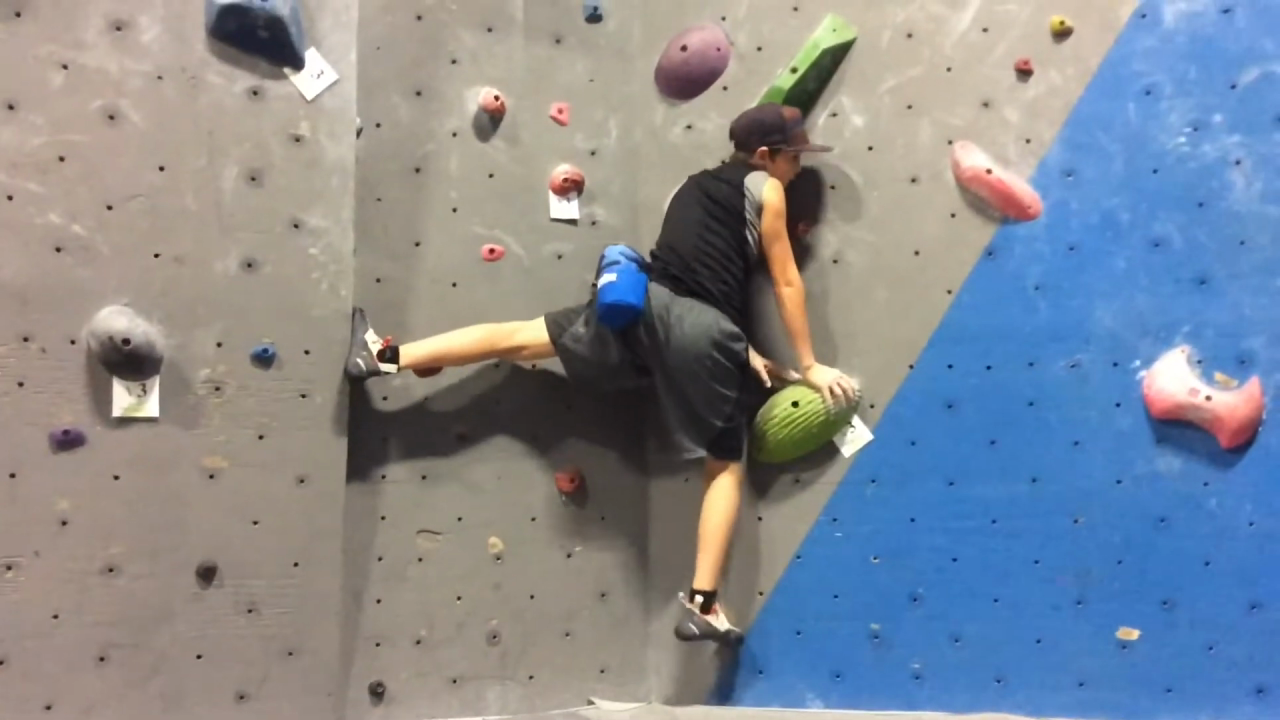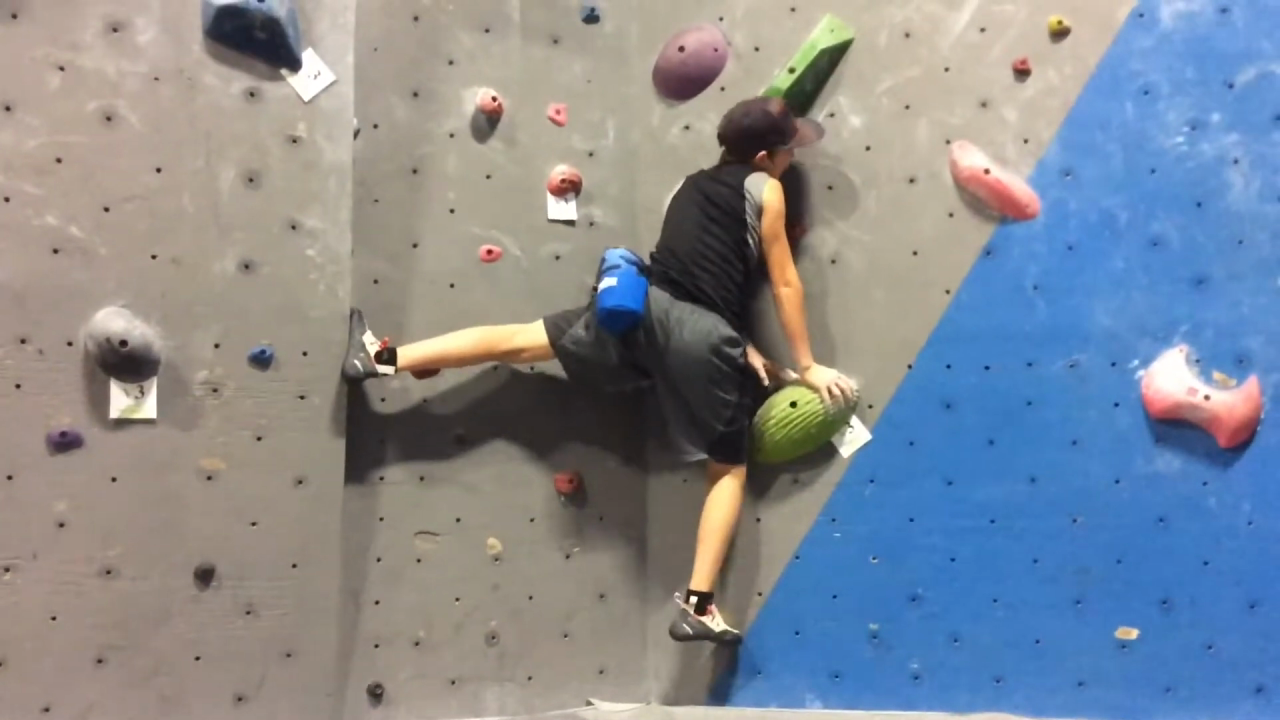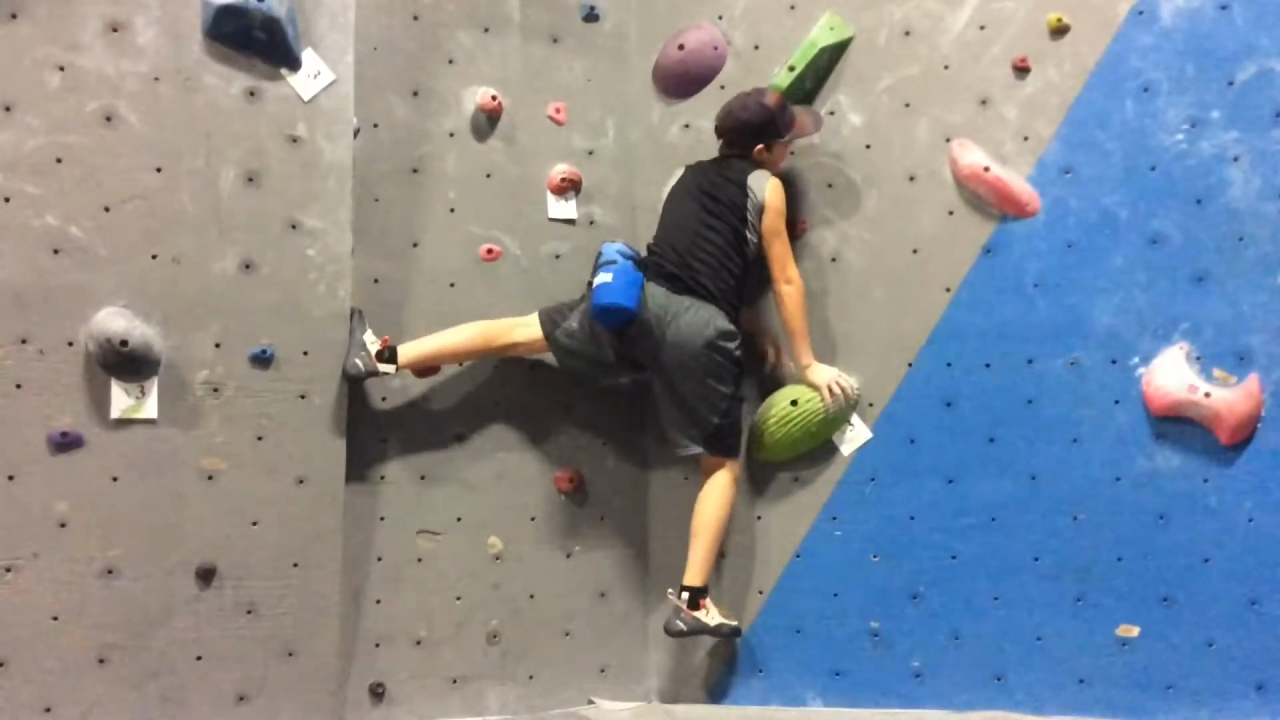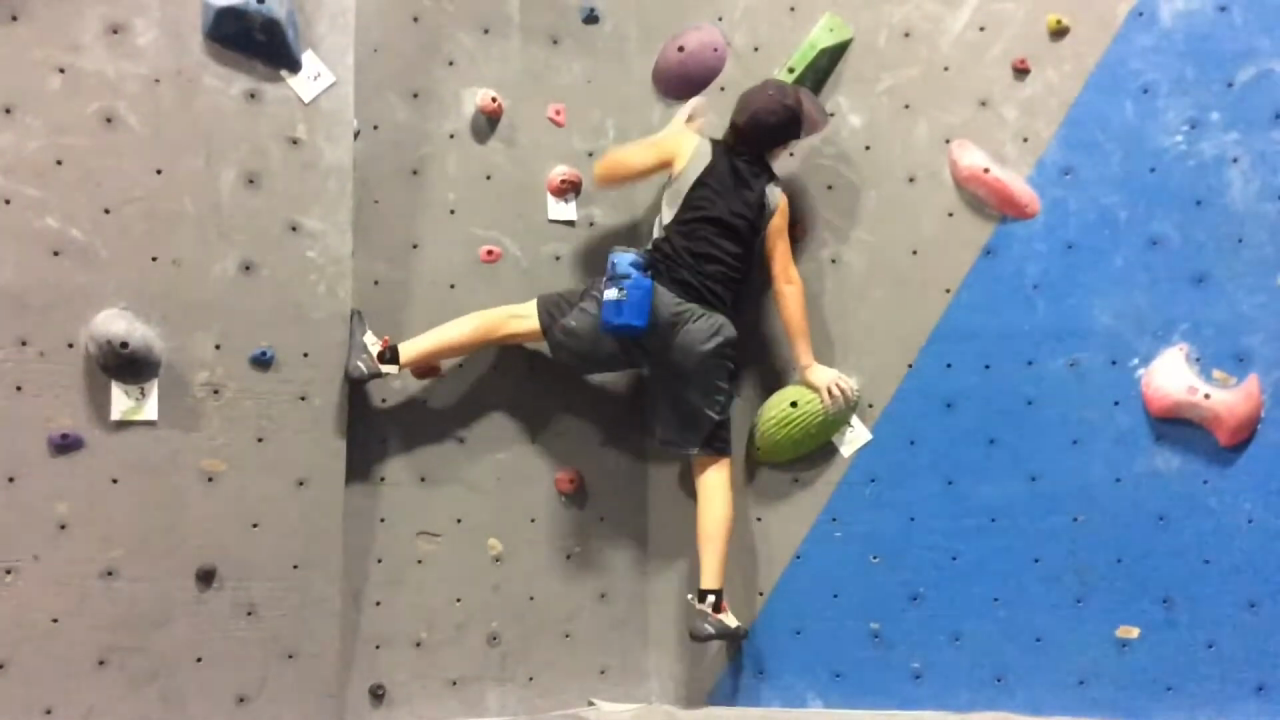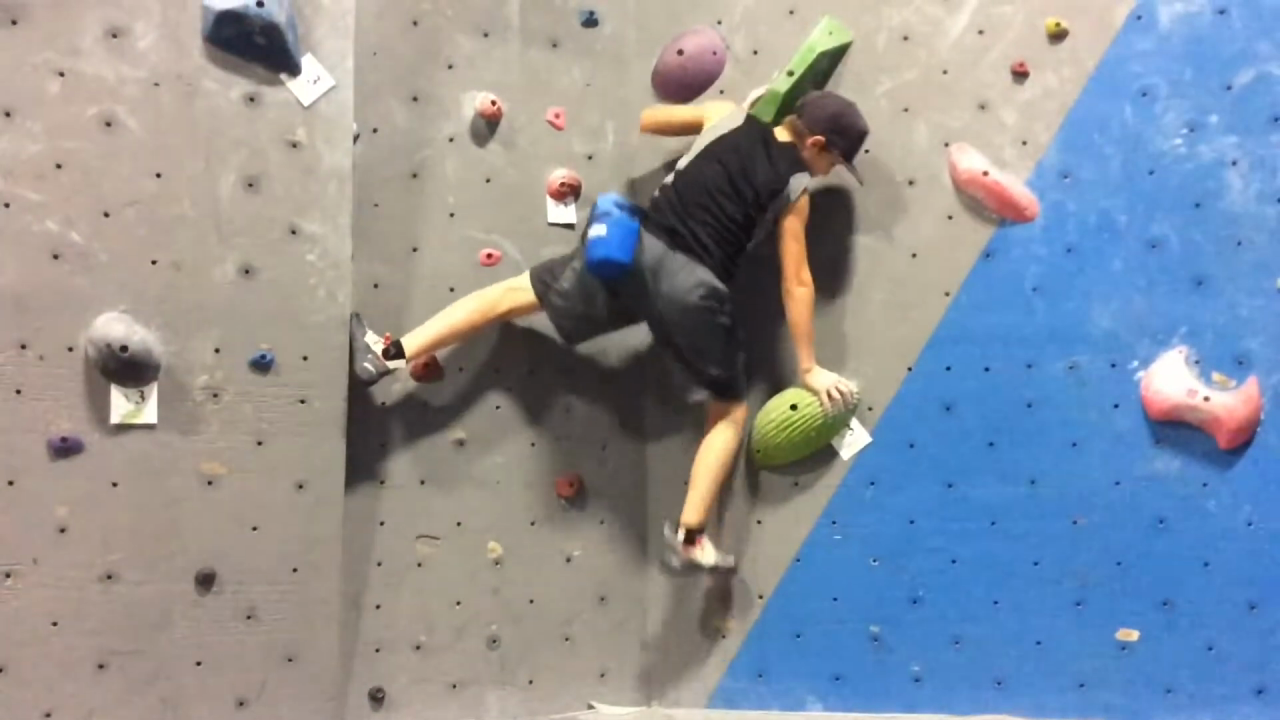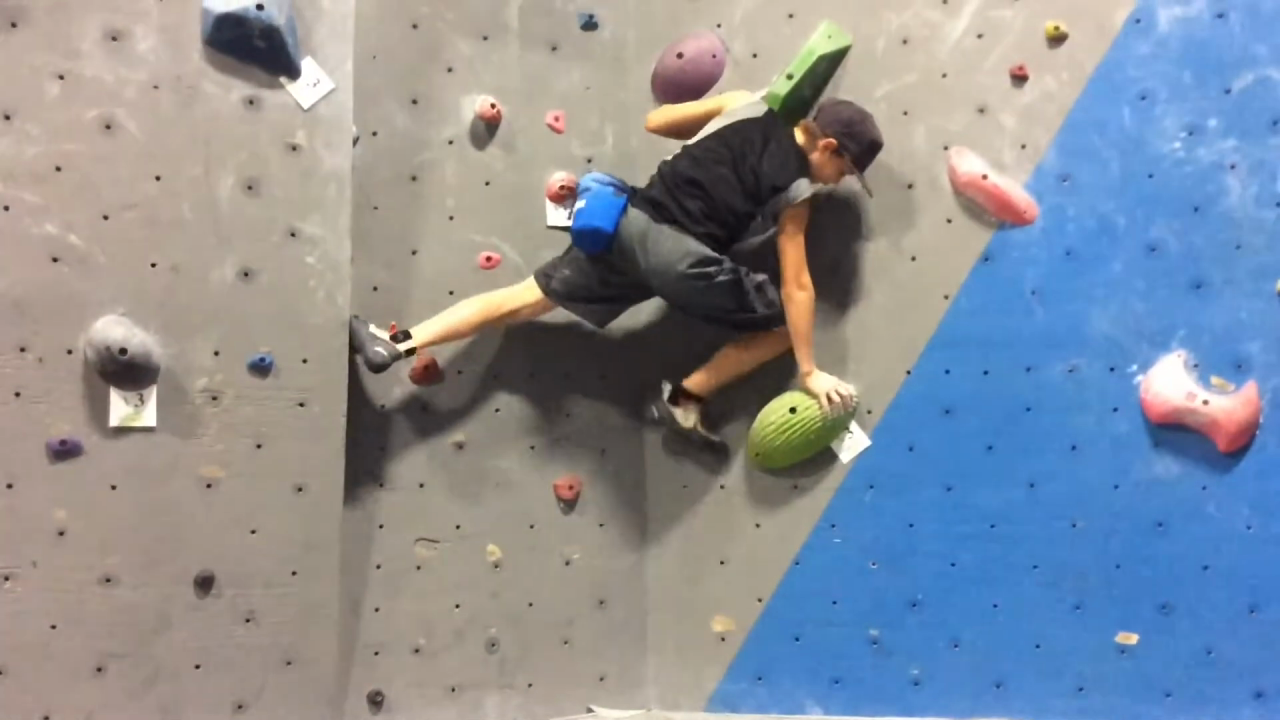
dt=0.4s
person 1, frame 1
left shoulder: (696, 185)
right shoulder: (765, 188)
right elbow: (786, 282)
left wrist: (741, 351)
right wrist: (808, 365)
left hip: (645, 300)
right hip: (702, 331)
left knee: (519, 339)
right knee: (725, 469)
left ankle: (384, 354)
right ankle: (702, 605)
person 1, frame 2
left shoulder: (693, 184)
right shoulder: (766, 189)
right elbow: (784, 283)
left wrist: (743, 349)
right wrist: (806, 366)
left hip: (646, 304)
right hip: (704, 337)
left knee: (518, 341)
right knee: (729, 472)
left ankle: (381, 356)
right ankle: (697, 606)
person 1, frame 3
left shoulder: (690, 175)
right shoulder: (766, 188)
right elbow: (785, 280)
left wrist: (739, 320)
right wrist: (807, 363)
left hip: (640, 296)
right hip: (701, 330)
left knee: (516, 333)
right knee: (722, 466)
left ankle: (382, 355)
right ankle: (692, 601)
person 1, frame 4
left shoulder: (692, 148)
right shoulder: (773, 195)
left elbow: (604, 170)
right elbow: (786, 282)
right wrist: (807, 366)
left hip: (644, 297)
right hip: (705, 333)
left knee: (512, 319)
right knee: (713, 465)
left ankle: (383, 356)
right ankle: (711, 602)
person 1, frame 5
left shoulder: (728, 117)
right shoulder: (795, 186)
left elbow: (648, 120)
right elbow: (796, 283)
right wrist: (808, 368)
left hip: (637, 247)
right hip: (694, 287)
left knee: (511, 295)
right knee: (729, 412)
left ankle: (387, 352)
right ankle: (690, 537)
person 1, frame 6
left shoulder: (744, 107)
right shoulder: (797, 188)
left elbow: (655, 121)
right elbow: (796, 285)
right wrist: (809, 371)
left hip: (630, 220)
right hip: (682, 258)
left knee: (520, 301)
right knee: (778, 327)
left ankle: (396, 343)
right ankle: (684, 398)
